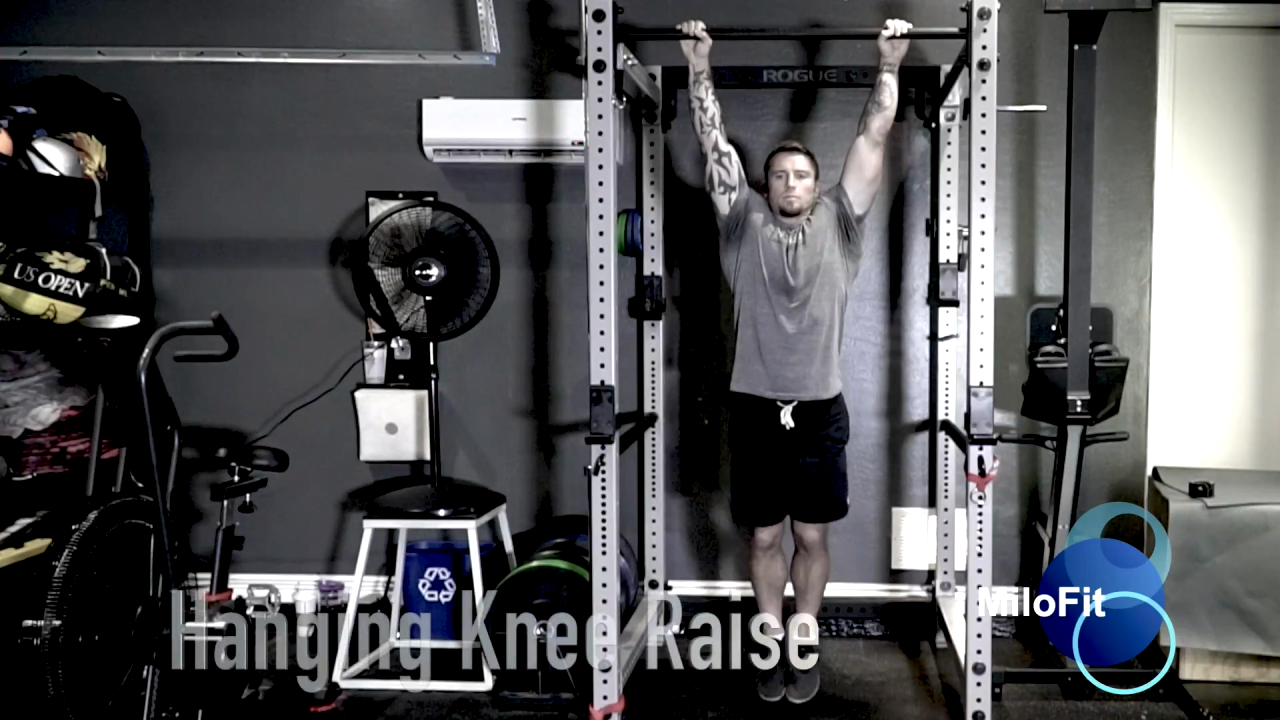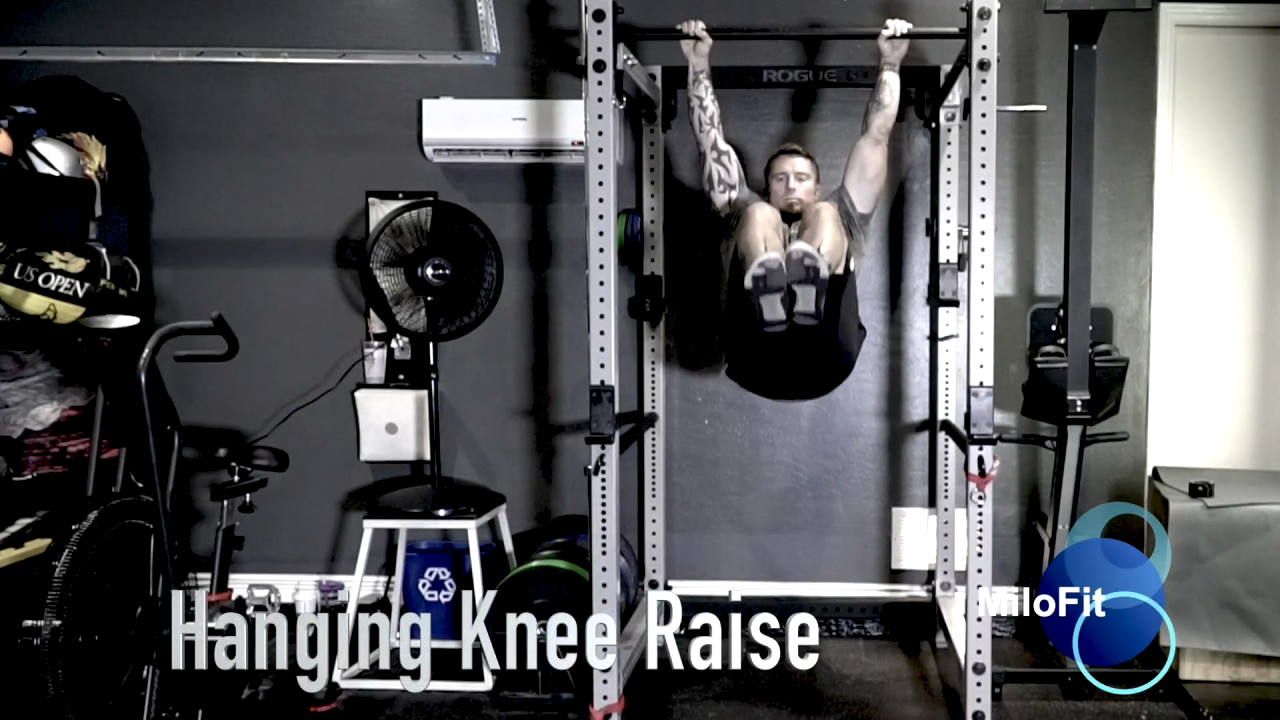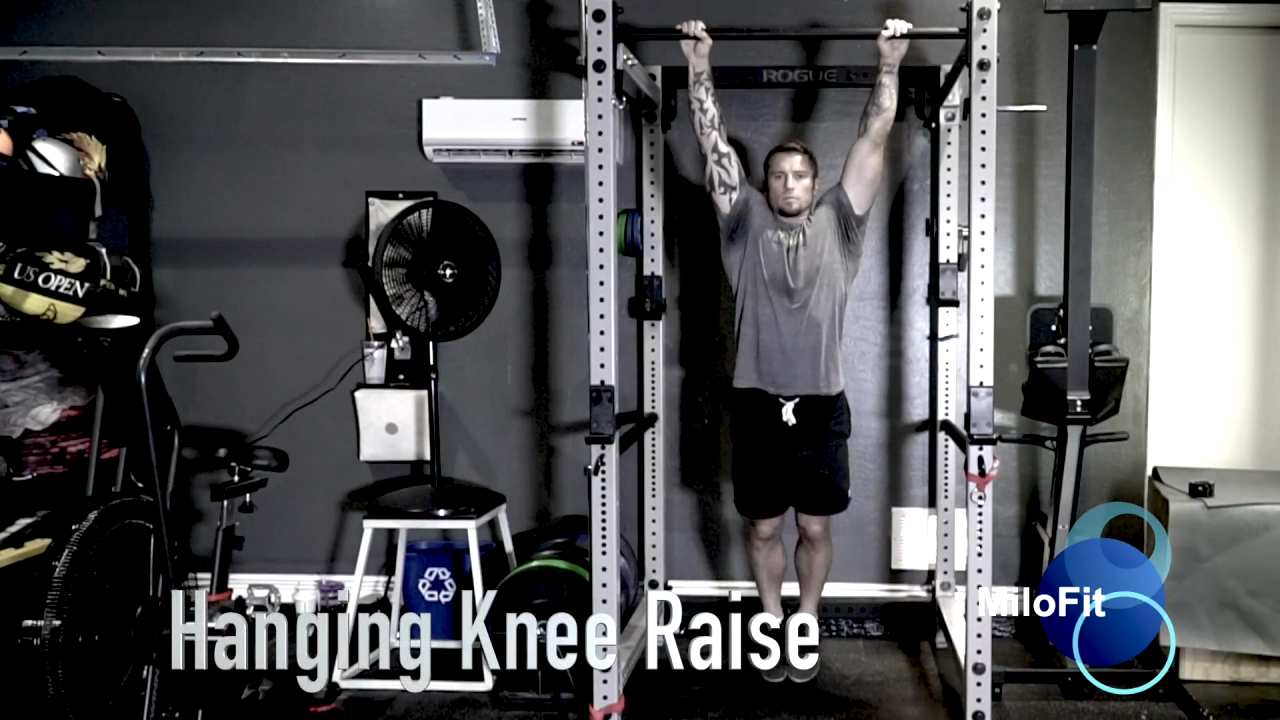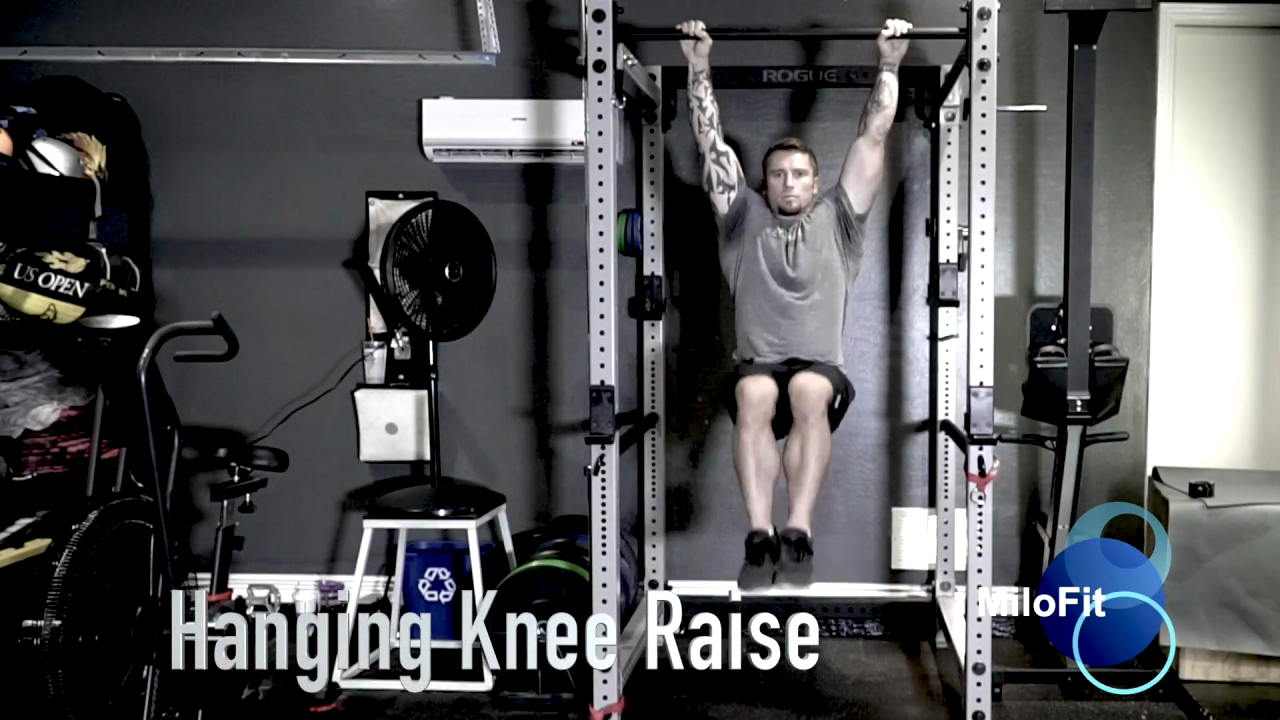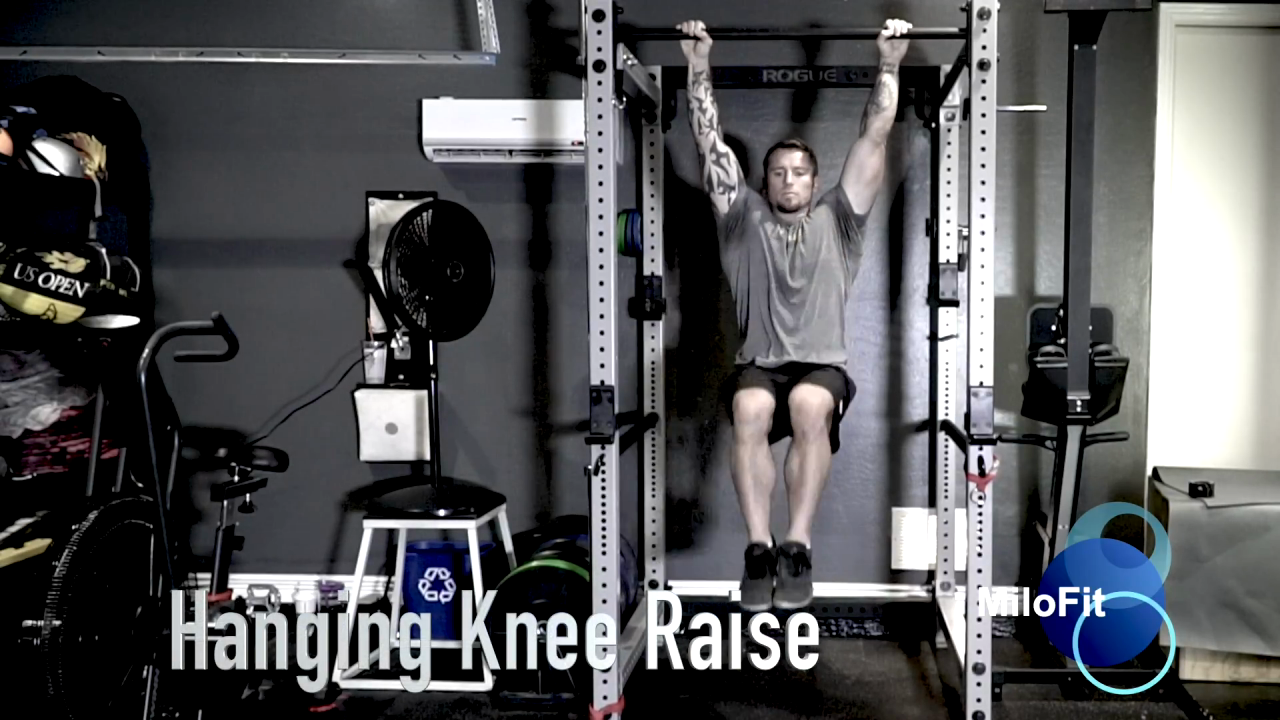
dt=1s
person 1, frame 1
left shoulder: (838, 219)
right shoulder: (743, 220)
left elbow: (871, 139)
right elbow: (714, 144)
left wrist: (889, 66)
right wrist: (699, 68)
left hip: (820, 409)
right hip: (755, 407)
left knee: (811, 536)
right knee: (764, 537)
left ankle: (804, 642)
right ankle: (771, 641)
person 1, frame 2
left shoulder: (839, 211)
right shoulder: (749, 208)
left elbow: (875, 136)
right elbow: (712, 143)
left wrist: (889, 65)
right wrist: (699, 65)
left hip: (825, 354)
right hip: (758, 357)
left knee: (823, 217)
right knee: (759, 219)
left ankle: (807, 282)
right ankle: (768, 281)
person 1, frame 3
left shoulder: (839, 220)
right shoulder: (745, 219)
left elbow: (873, 140)
right elbow: (714, 145)
left wrist: (889, 65)
right wrist: (700, 67)
left hip: (821, 406)
right hip: (757, 404)
left knee: (814, 528)
right knee: (764, 528)
left ankle: (806, 627)
right ankle: (773, 625)
person 1, frame 4
left shoulder: (836, 220)
right shoulder: (744, 218)
left elbow: (871, 138)
right elbow: (711, 143)
left wrist: (888, 65)
right wrist: (699, 65)
left hip: (820, 383)
right hip: (758, 376)
left knee: (807, 392)
right knee: (754, 395)
left ankle: (796, 535)
right ankle: (760, 540)
person 1, frame 5
left shoulder: (837, 216)
right shoulder: (743, 217)
left elbow: (873, 140)
right elbow: (711, 146)
left wrist: (889, 65)
right wrist: (699, 67)
left hip: (820, 367)
right hip: (758, 366)
left knee: (807, 410)
right knee: (752, 415)
left ankle: (796, 549)
right ankle: (759, 550)
